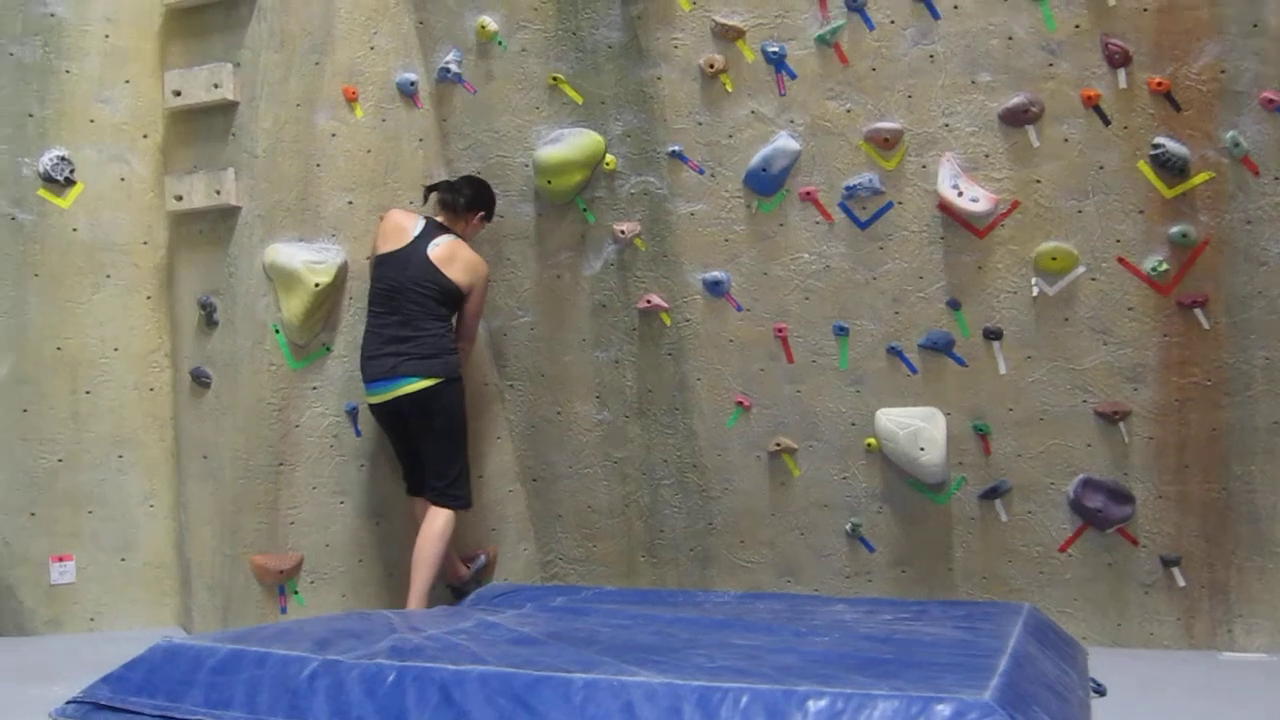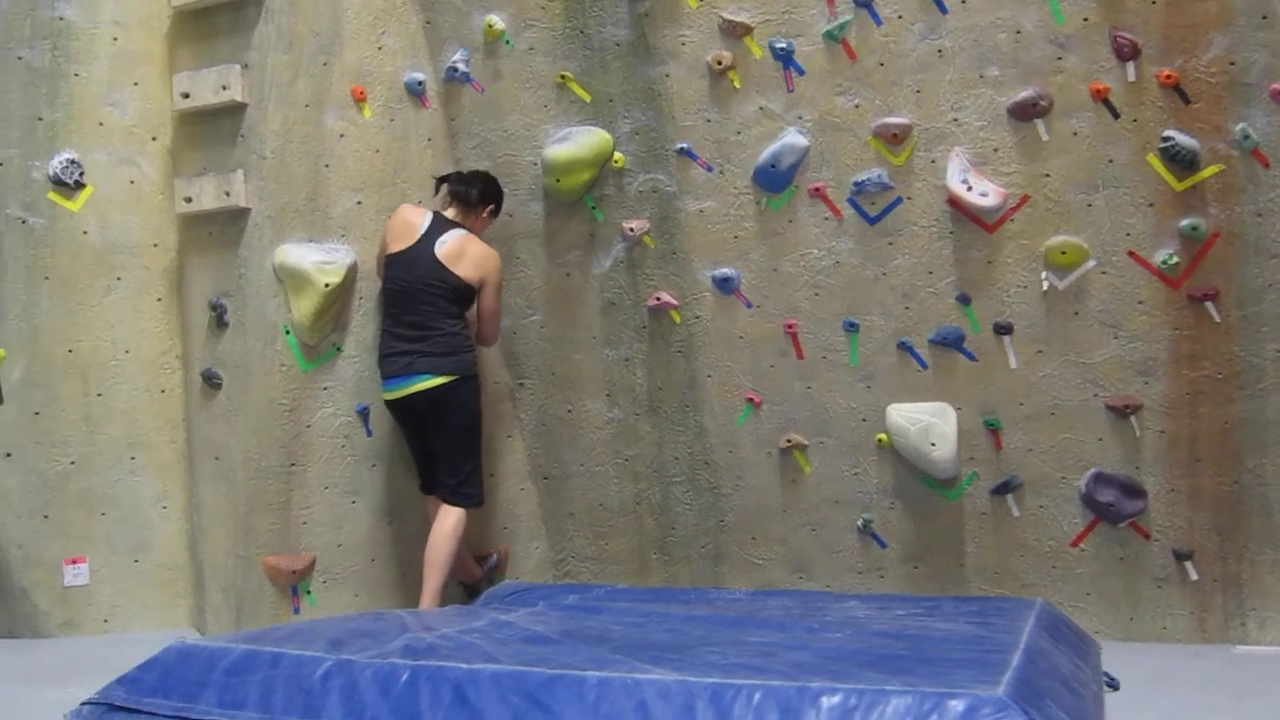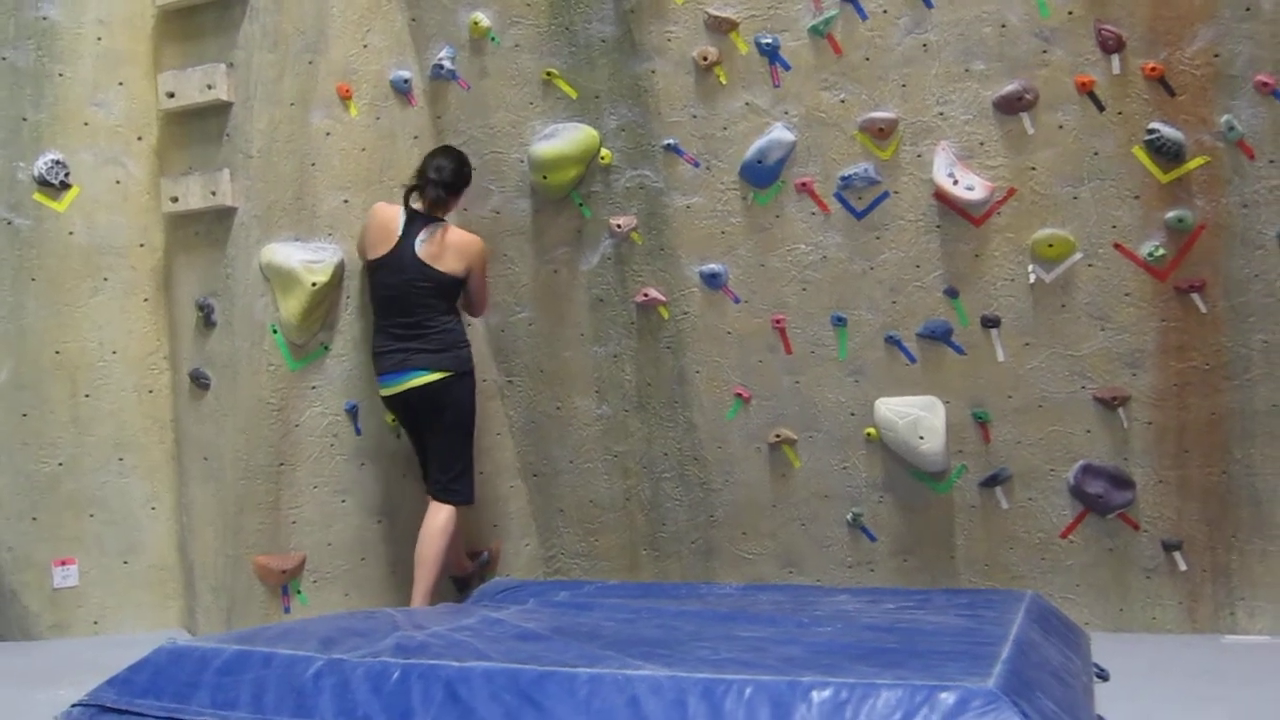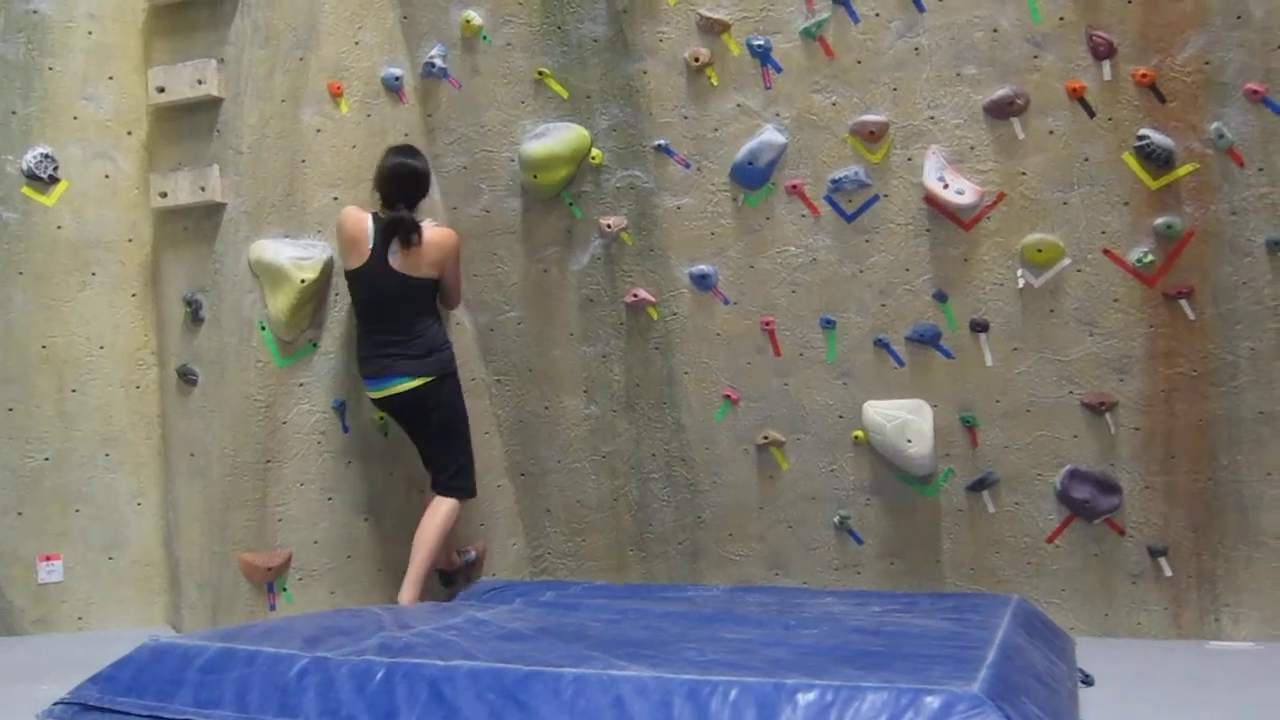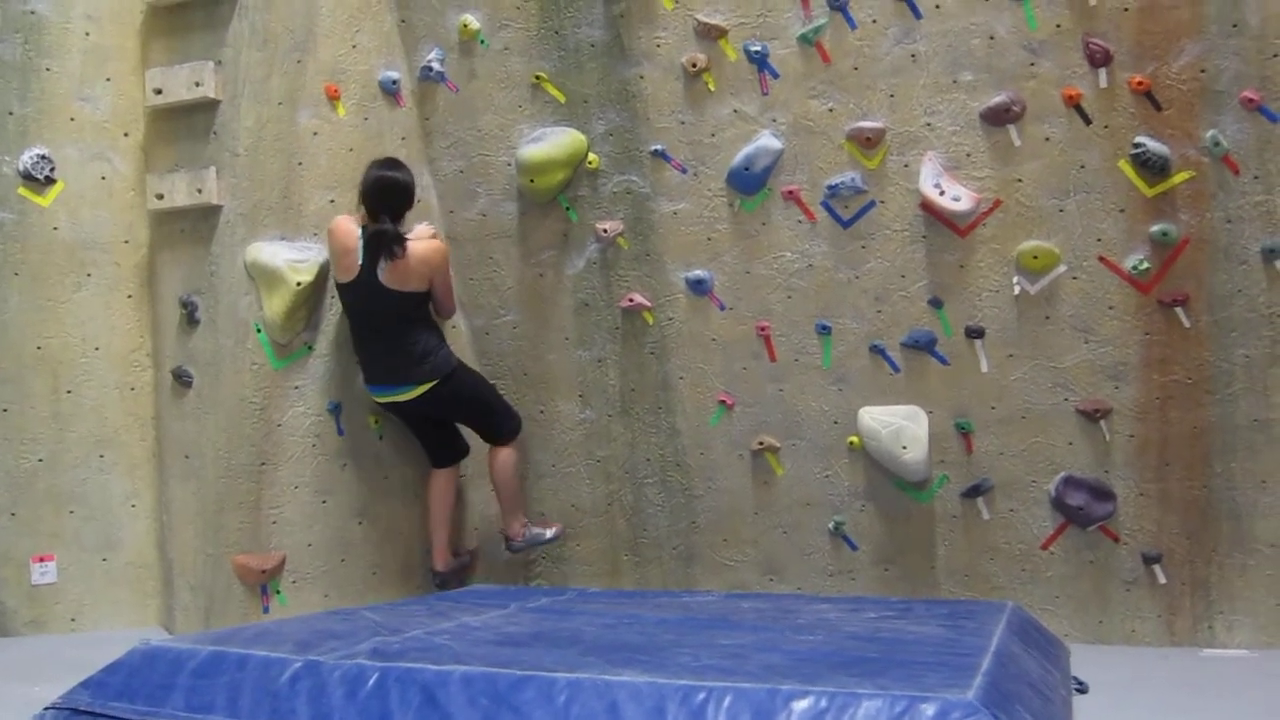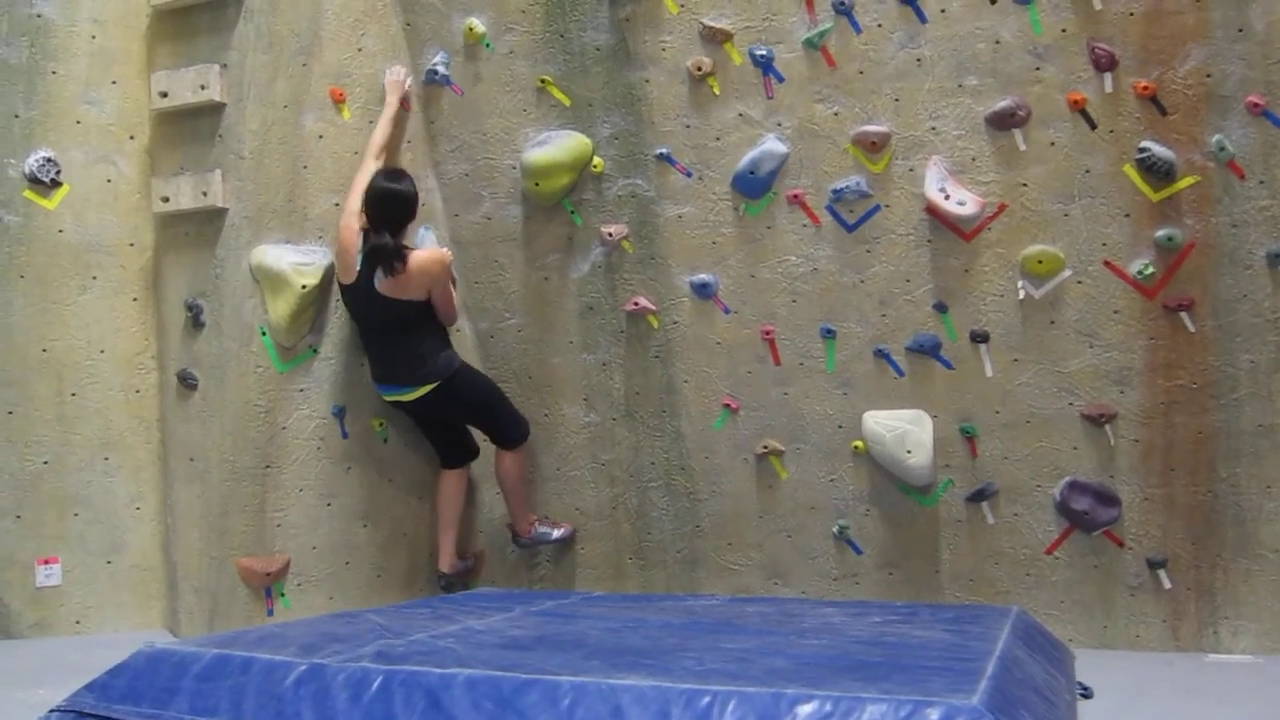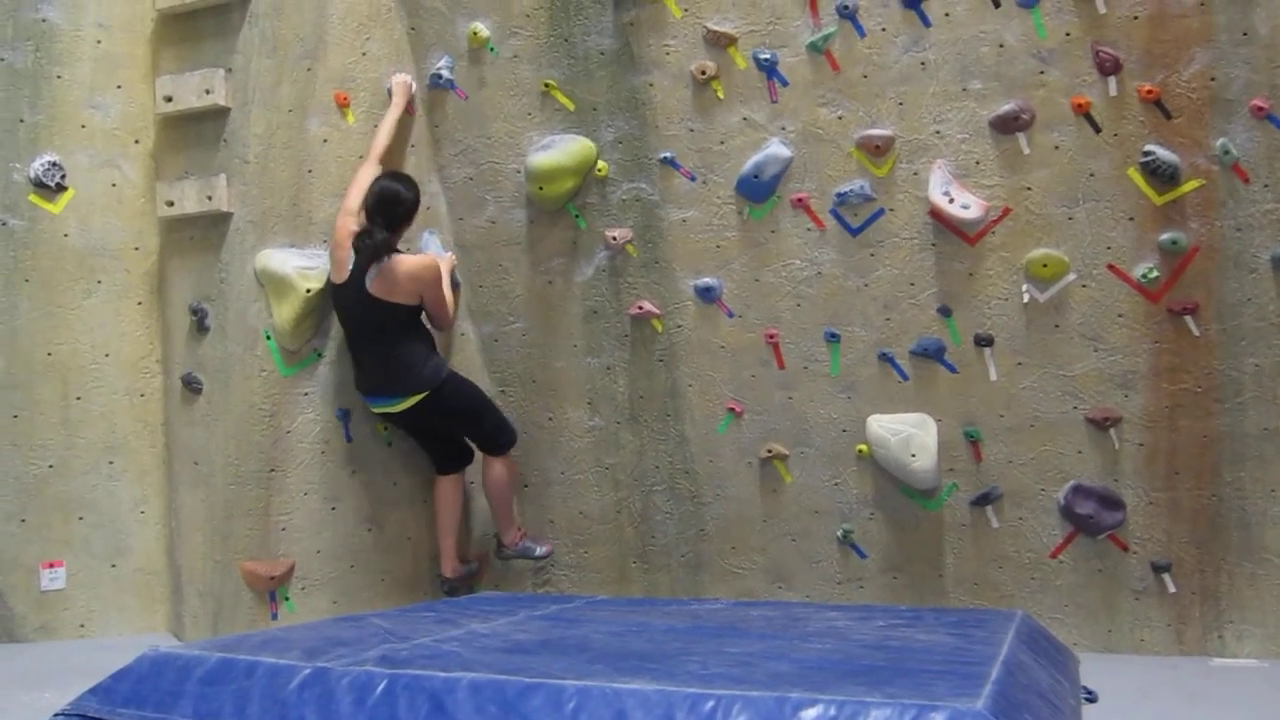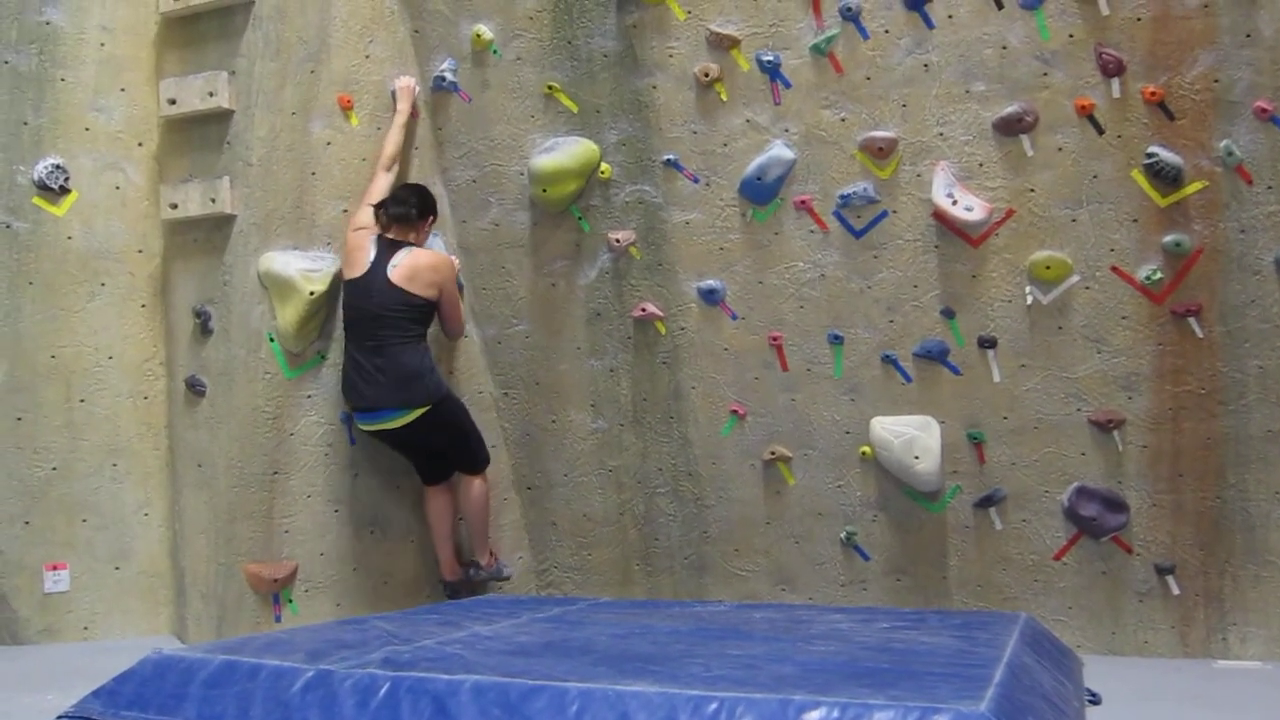
dt=0.5s
person 1, frame 1
left shoulder: (394, 221)
right shoulder: (473, 264)
left hip: (378, 382)
right hip: (432, 379)
left knee: (423, 487)
right knee: (445, 497)
left ankle: (457, 573)
right ankle: (414, 611)
person 1, frame 2
left shoulder: (404, 217)
right shoulder: (484, 257)
right elbow: (487, 335)
left hip: (395, 380)
right hip: (448, 377)
left knee: (435, 486)
right knee: (457, 495)
left ankle: (469, 572)
right ankle: (427, 610)
person 1, frame 3
left shoulder: (379, 217)
right shoulder: (468, 245)
left hip: (391, 377)
right hip: (444, 372)
left knee: (438, 477)
right knee: (447, 490)
left ankle: (462, 566)
right ankle: (417, 611)
person 1, frame 4
left shoulder: (350, 223)
right shoulder: (442, 240)
left hip: (377, 379)
right hip: (428, 373)
left knee: (440, 467)
right knee: (452, 486)
left ankle: (449, 561)
right ankle: (407, 600)
person 1, frame 5
left shoulder: (340, 234)
right shoulder: (429, 252)
right elbow: (446, 310)
left hip: (383, 387)
right hip: (433, 375)
left knee: (444, 455)
right knee: (505, 430)
left ankle: (443, 562)
right ankle: (515, 529)
person 1, frame 6
left shoulder: (347, 241)
right shoulder: (427, 263)
left elbow: (372, 161)
right elbow: (449, 317)
left wrist: (393, 100)
left hip: (392, 387)
right hip: (438, 379)
left knee: (455, 456)
right knee: (513, 435)
left ankle: (448, 565)
right ankle: (524, 528)
person 1, frame 7
left shoulder: (343, 240)
right shoulder: (418, 269)
left elbow: (372, 162)
right elbow: (444, 321)
left wrist: (398, 103)
right wrist: (445, 271)
left hip: (378, 395)
right hip: (423, 387)
left knee: (451, 460)
right knee: (499, 442)
left ankle: (451, 570)
right ankle: (510, 538)
person 1, frame 8
left shoulder: (357, 242)
right shoulder: (434, 264)
left elbow: (384, 168)
right elbow: (454, 330)
left wrist: (403, 108)
left hip: (364, 407)
right hip: (415, 399)
left knee: (436, 473)
right knee: (474, 465)
left ankle: (451, 574)
right ankle: (483, 561)
